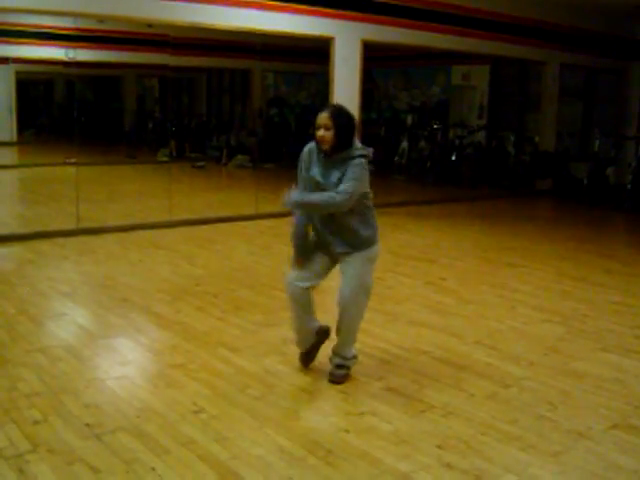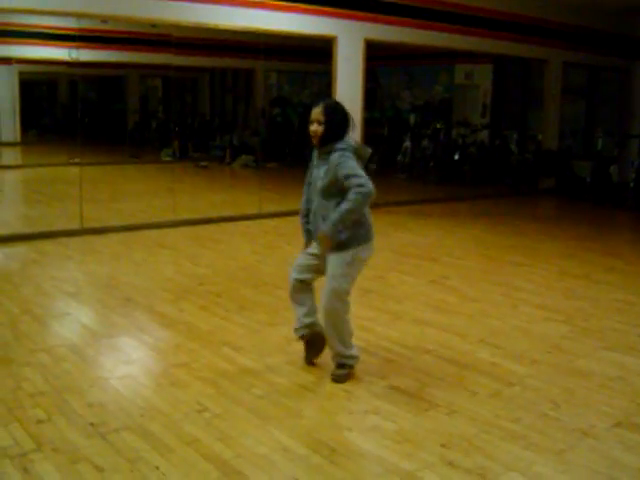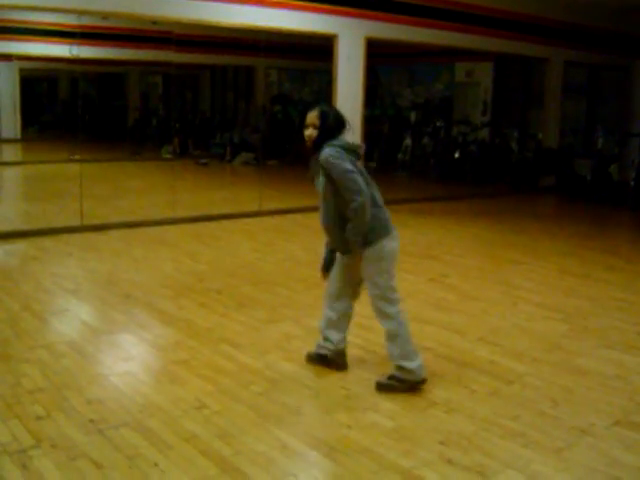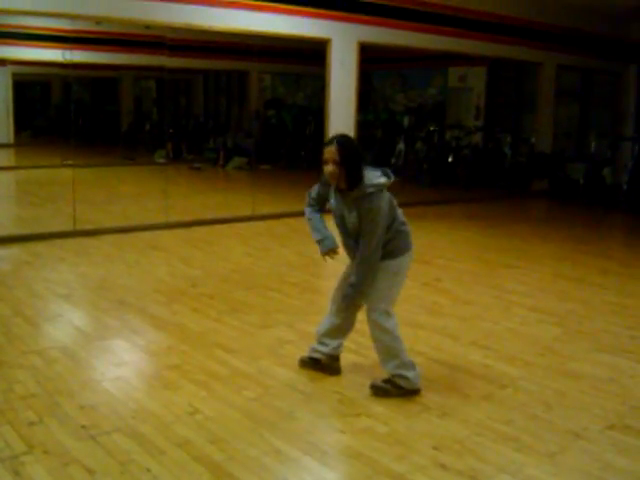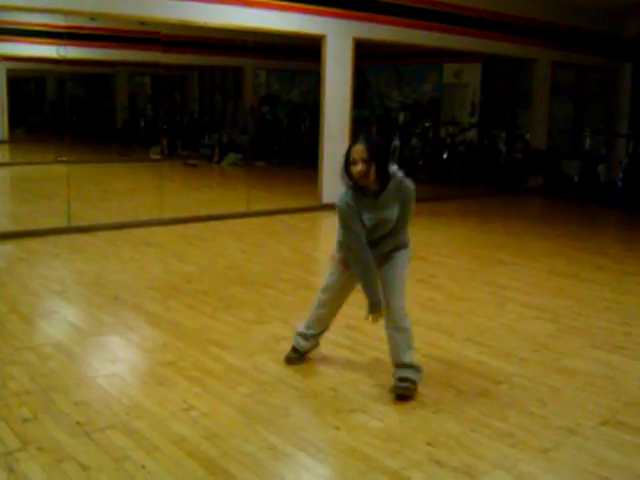
dt=0.4s
person 1, frame 1
left shoulder: (357, 164)
right shoulder: (309, 154)
left elbow: (339, 200)
right elbow: (305, 203)
left wrist: (295, 199)
right wrist: (300, 244)
left hip: (360, 244)
right hip: (325, 240)
left knee: (350, 304)
right knee: (296, 283)
left ankle: (343, 359)
right ankle: (312, 335)
person 1, frame 2
left shoulder: (341, 157)
right shoulder: (319, 154)
left elbow: (363, 191)
left wrist: (333, 225)
right wrist: (307, 228)
left hip: (350, 243)
right hip: (324, 241)
left knee: (332, 303)
right knee: (298, 277)
left ankle: (345, 359)
right ankle: (311, 332)
person 1, frame 3
left shoulder: (333, 157)
right shoulder: (322, 158)
left elbow: (361, 201)
left wrist: (355, 242)
right wrist: (330, 253)
left hip: (373, 242)
right hip: (351, 244)
left knee: (385, 303)
right knee: (336, 294)
left ankle: (409, 371)
right ankle: (332, 350)
person 1, frame 4
left shoulder: (373, 199)
right shoulder: (331, 182)
left elbow: (369, 248)
right elbow: (312, 204)
left wrist: (356, 287)
right wrist: (323, 237)
left hip: (390, 254)
right hip: (364, 252)
left knee: (378, 313)
right knee: (341, 300)
left ankle: (404, 379)
right ankle: (325, 354)
person 1, frame 5
left shoulder: (403, 188)
right shoulder: (348, 200)
left elbow: (398, 234)
right elbow: (355, 250)
right wrist: (372, 295)
left hip: (391, 251)
right hip: (355, 253)
left knee: (395, 309)
right knee: (328, 298)
left ankle: (407, 375)
right ankle: (303, 343)
